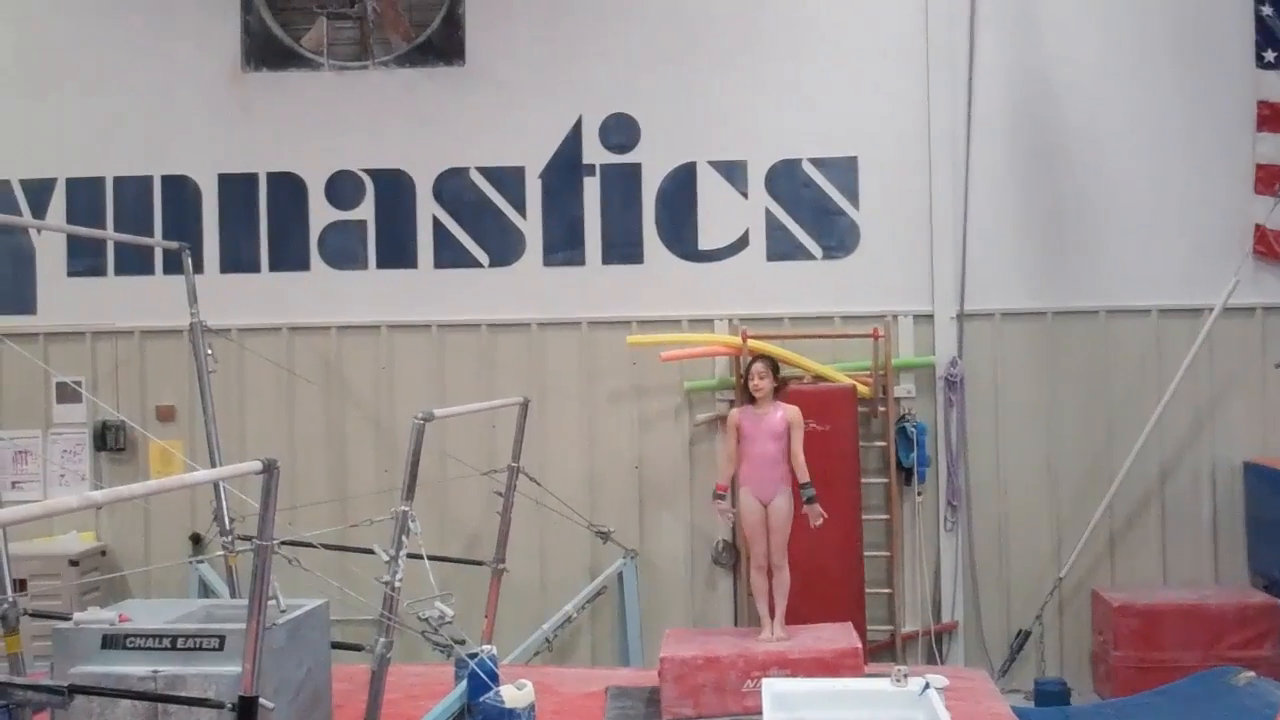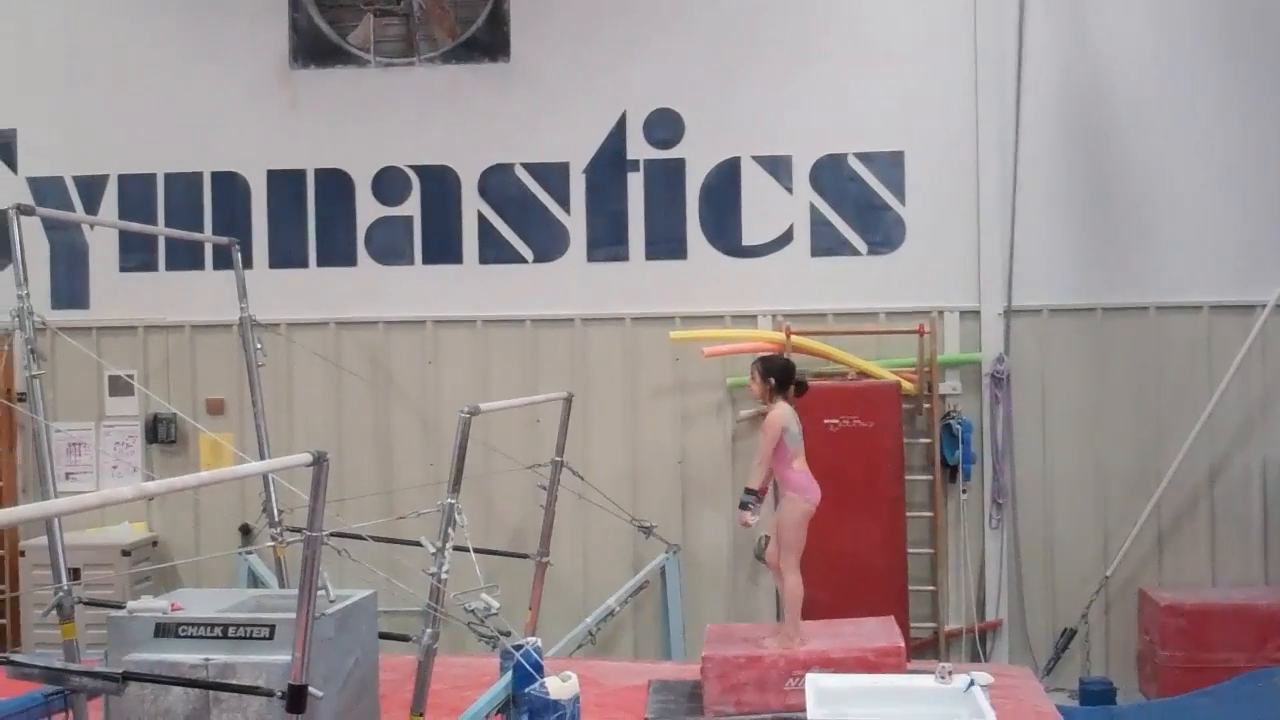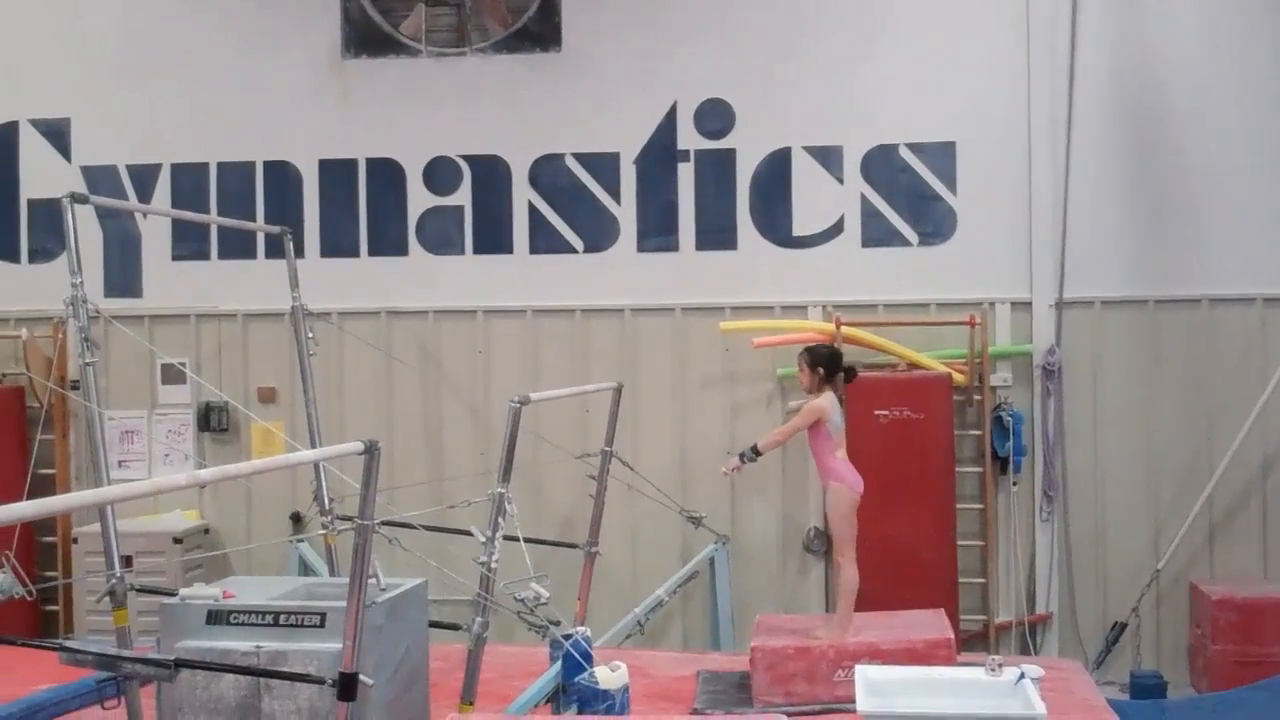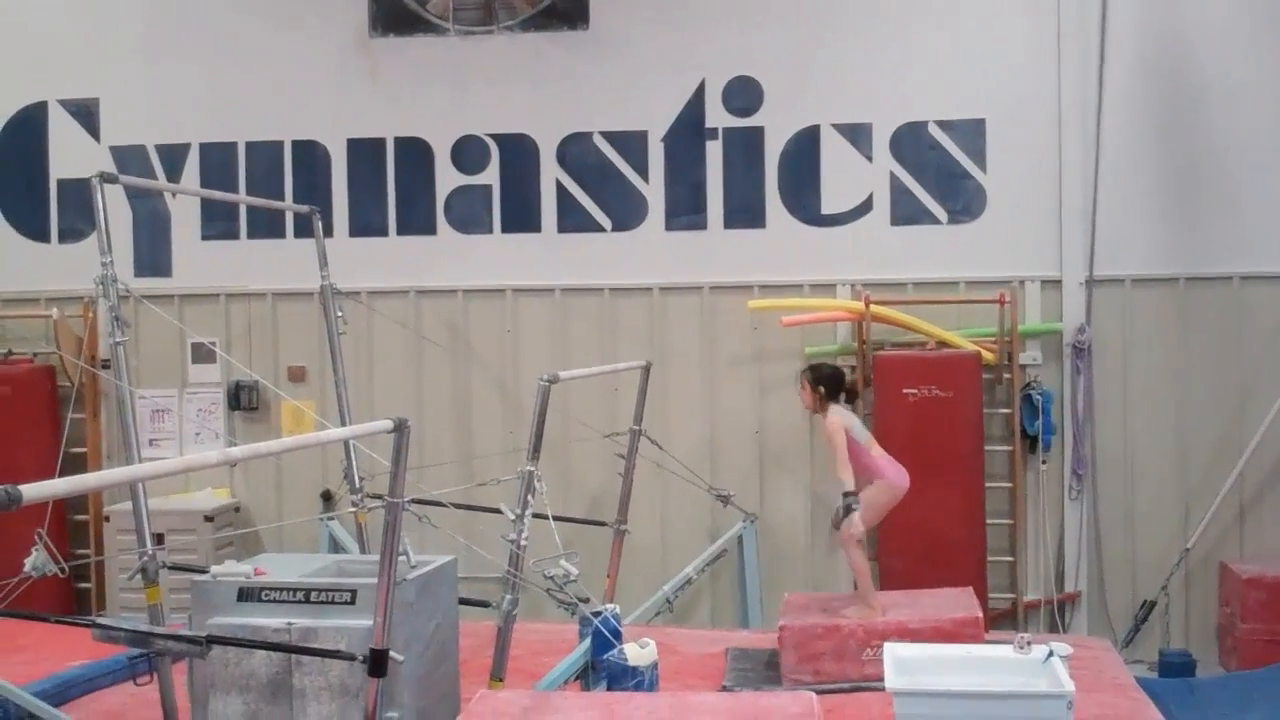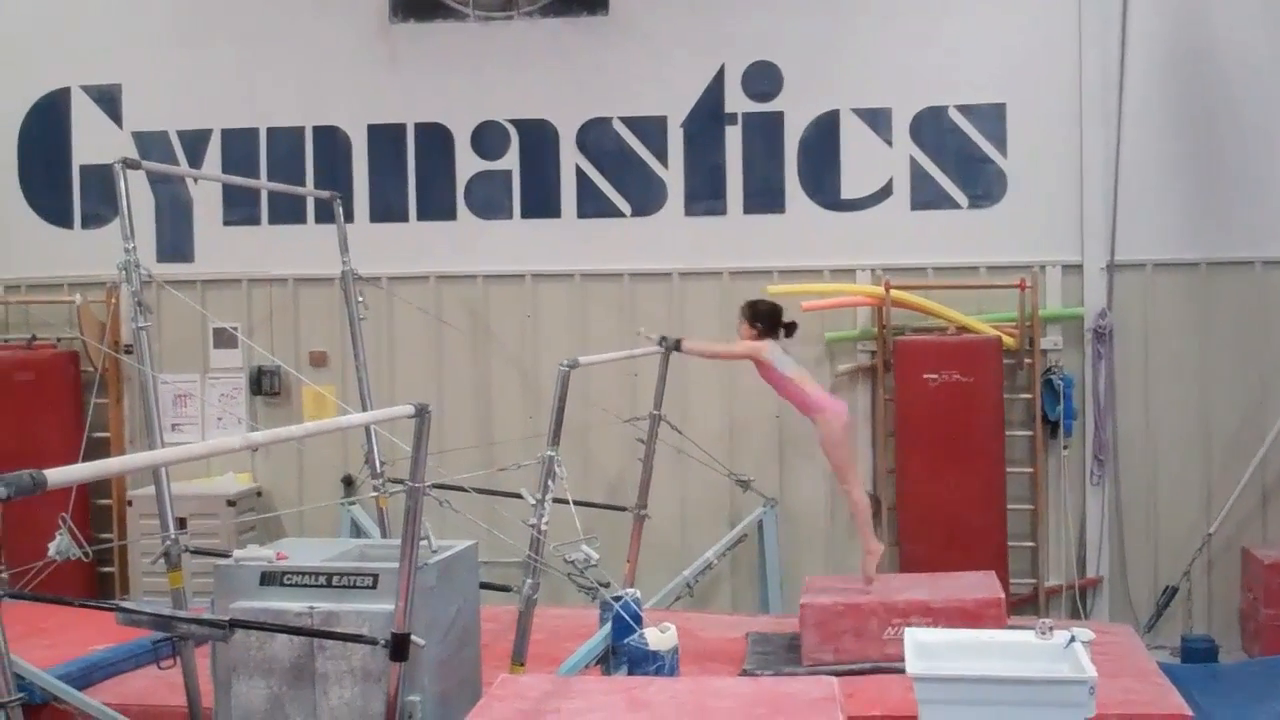
dt=1s
person 1, frame 1
left shoulder: (790, 413)
right shoulder: (737, 416)
left elbow: (797, 457)
right elbow: (731, 458)
left wrist: (809, 497)
right wrist: (720, 493)
left hip: (779, 491)
right hip: (749, 491)
left knee: (778, 560)
right knee: (757, 560)
left ankle: (779, 622)
right ankle: (765, 624)
person 1, frame 2
left shoulder: (776, 415)
right shoulder: (781, 412)
left elbow: (761, 462)
right elbow: (770, 463)
left wrist: (747, 503)
right wrist: (757, 499)
left hip: (797, 493)
right hip: (794, 491)
left knee: (788, 566)
right knee: (774, 559)
left ankle: (790, 634)
right ankle: (791, 625)
person 1, frame 3
left shoulder: (819, 404)
right shoulder: (826, 400)
left elbow: (781, 436)
right elbow: (785, 434)
left wrist: (743, 456)
right wrist: (748, 456)
left hip: (840, 483)
right hip: (839, 482)
left knee: (845, 556)
right knee: (840, 556)
left ankle: (843, 625)
right ankle: (841, 622)
person 1, frame 4
left shoulder: (831, 421)
right shoulder: (838, 413)
left elbow: (844, 467)
left wrist: (853, 509)
right wrist: (851, 507)
left hip: (888, 480)
right hip: (887, 478)
left knee: (847, 535)
right knee: (851, 535)
left ankle: (871, 605)
right ankle: (867, 600)
person 1, frame 5
left shoulder: (758, 348)
right shoulder: (767, 348)
left elbow: (712, 350)
right elbow: (718, 350)
left wrist: (670, 342)
right wrist: (678, 343)
left hip: (826, 412)
right hip: (829, 409)
left knee: (848, 481)
right knee: (848, 481)
left ankle: (869, 546)
right ankle: (869, 545)
